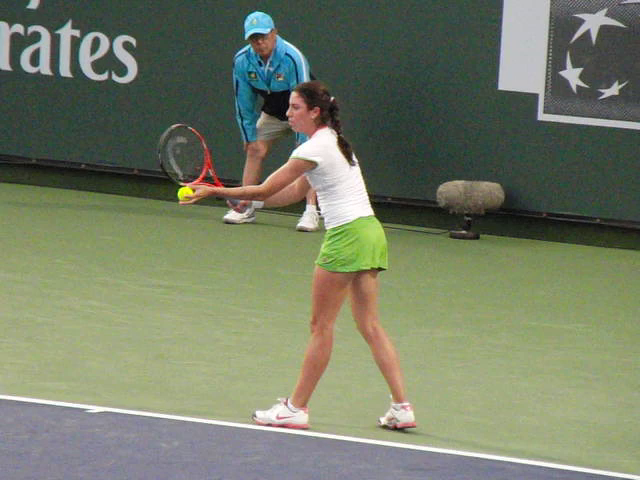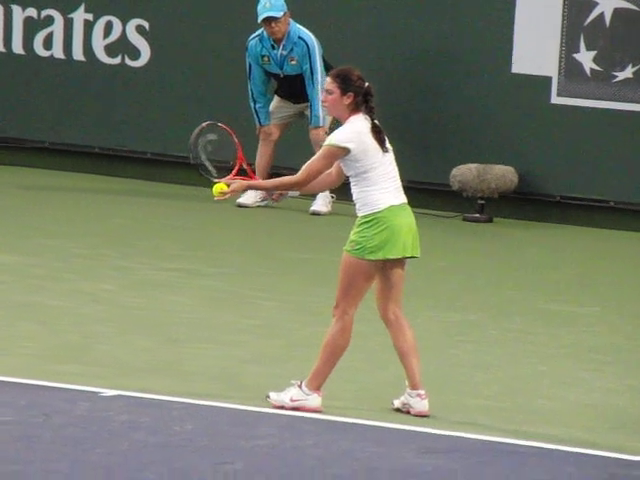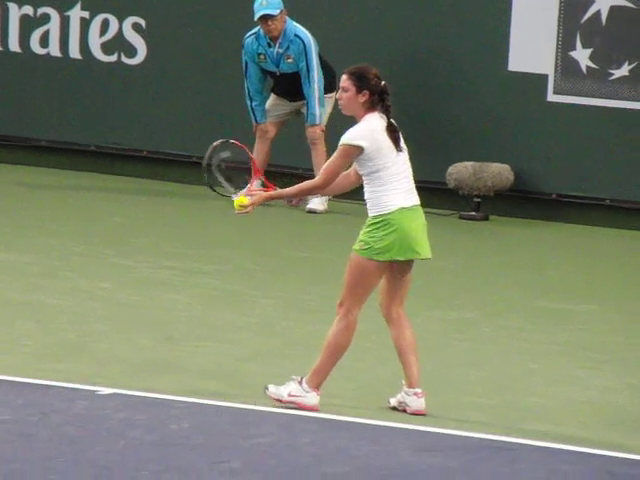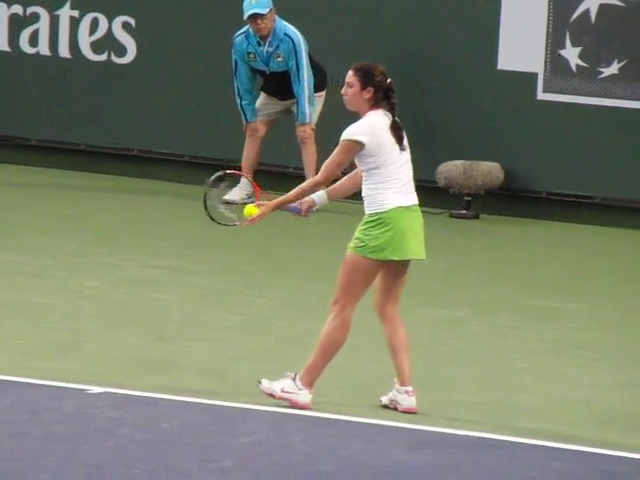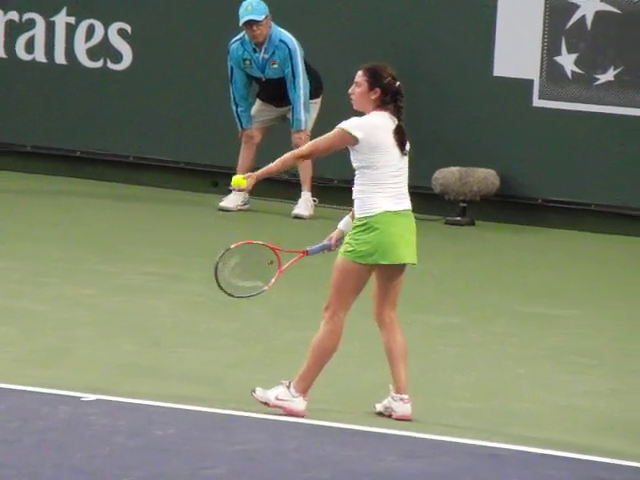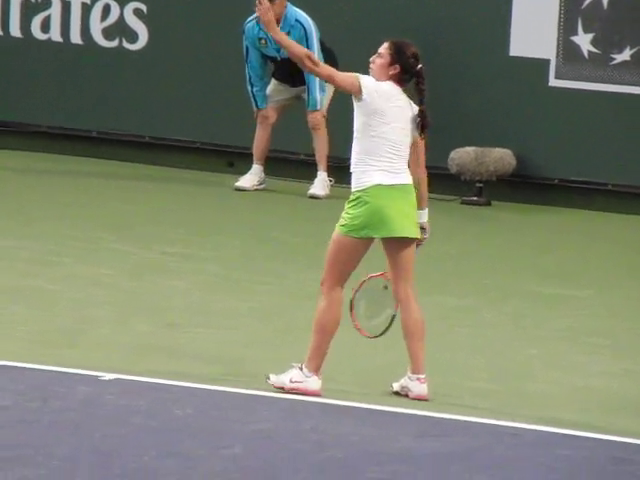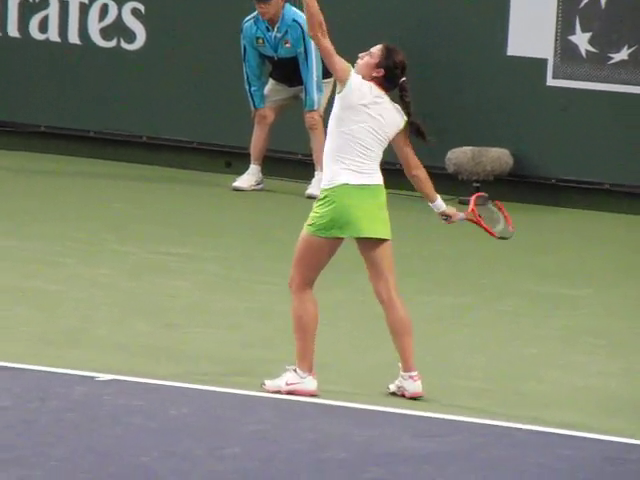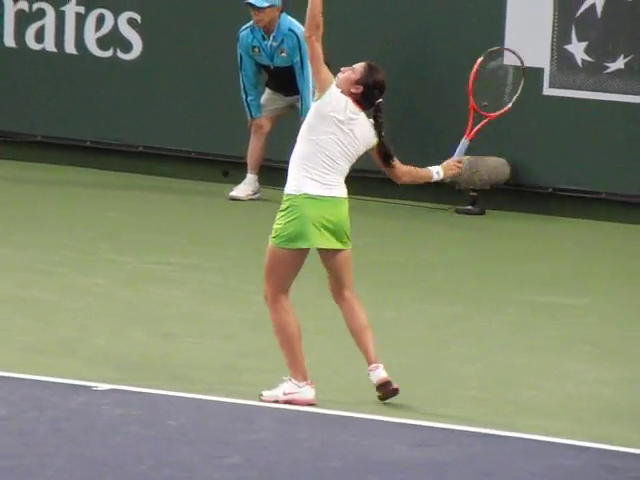
dt=0.7s
person 1, frame 1
left shoulder: (313, 148)
right shoulder: (333, 140)
left elbow: (265, 190)
right elbow: (295, 191)
left wrist: (213, 190)
right wrist: (251, 201)
left hip: (347, 236)
right hip: (369, 232)
left knee: (320, 325)
right knee: (369, 325)
left ankle: (295, 408)
right ankle: (401, 408)
person 1, frame 2
left shoulder: (347, 135)
right shoulder: (369, 126)
left elbow: (300, 179)
right elbow: (333, 178)
left wrist: (248, 184)
right wrist: (289, 188)
left hip: (377, 224)
right hip: (400, 219)
left knee: (343, 311)
right knee: (391, 311)
left ankle: (309, 391)
right ankle: (416, 394)
person 1, frame 3
left shoulder: (359, 134)
right shoulder: (385, 125)
left elbow: (320, 182)
right elbow: (352, 177)
left wrist: (268, 196)
right wrist: (305, 193)
left hip: (387, 224)
right hip: (410, 220)
left knee: (347, 309)
right knee: (393, 310)
left ankle: (308, 388)
right ankle: (413, 393)
person 1, frame 4
left shoulder: (361, 129)
right shoulder: (389, 123)
left elbow: (321, 178)
left wrist: (275, 205)
right wrist: (317, 200)
left hip: (383, 222)
right hip: (408, 219)
left knee: (341, 307)
right knee: (388, 309)
left ankle: (301, 385)
right ankle: (404, 391)
person 1, frame 5
left shoulder: (361, 125)
right shoulder: (394, 128)
left elbow: (303, 153)
left wrist: (257, 174)
right wrist: (345, 225)
left hip: (375, 226)
right hip: (401, 224)
left knee: (334, 312)
right knee: (386, 315)
left ankle: (296, 393)
right ankle: (400, 398)
person 1, frame 6
left shoulder: (370, 89)
right shoulder: (414, 110)
left elbow: (314, 64)
right elbow: (418, 169)
right wrist: (422, 215)
left hip: (371, 198)
right hip: (403, 198)
left knee: (331, 286)
right knee: (404, 292)
left ankle: (309, 374)
right ankle: (417, 379)
person 1, frame 7
left shoulder: (353, 87)
right shoulder: (395, 116)
left elbow: (319, 34)
right elbow: (413, 169)
right wrist: (440, 205)
left hip: (339, 197)
right hip: (372, 199)
left knee: (300, 284)
right knee: (387, 292)
left ankle: (303, 374)
right ankle: (410, 377)
person 1, frame 8
left shoulder: (330, 99)
right shoulder: (369, 130)
left elbow: (313, 37)
right elbow: (399, 173)
right wrist: (439, 171)
left hip: (302, 206)
right hip: (336, 207)
left knee: (275, 294)
right knee: (345, 294)
left ankle: (299, 384)
right ankle: (377, 368)
person 2, frame 1
left shoulder: (292, 58)
right shoulder: (242, 61)
right elbow: (244, 102)
left wrist: (305, 139)
right wrist: (249, 136)
right hip: (272, 112)
right knee: (254, 151)
left ankle: (311, 212)
right ankle: (245, 207)
person 2, frame 2
left shoulder: (305, 41)
right shoulder: (255, 44)
left elbow: (316, 83)
right elbow: (257, 85)
left wrist: (317, 122)
right wrist: (262, 119)
left hip: (317, 94)
right hip: (285, 95)
left knee: (318, 137)
right knee: (266, 134)
left ankle: (324, 196)
right ankle: (259, 191)
person 2, frame 3
left shoulder: (302, 39)
right shoulder: (251, 42)
left elbow: (313, 81)
right elbow: (253, 83)
left wrist: (315, 120)
right wrist: (259, 118)
left hip: (317, 90)
right hip: (282, 93)
left knee: (314, 136)
right knee: (263, 133)
left ankle: (320, 194)
person 2, frame 4
left shoulder: (291, 38)
right shoulder: (241, 41)
left elbow: (302, 80)
right elbow: (243, 82)
left wrist: (304, 119)
right wrist: (249, 117)
left hip: (307, 88)
right hip: (272, 91)
left knee: (304, 135)
right knee: (253, 131)
right ankle: (244, 186)
person 2, frame 5
left shoulder: (287, 44)
right shoulder: (237, 48)
left elbow: (298, 87)
right elbow: (239, 88)
left wrist: (299, 127)
right wrist: (245, 124)
left hip: (303, 95)
right hip: (268, 97)
left knee: (300, 141)
right knee: (249, 138)
left ankle: (306, 198)
right ankle: (240, 194)
person 2, frame 6
left shoulder: (302, 24)
right shoulder: (251, 27)
right elbow: (254, 68)
left wrist: (315, 107)
right wrist: (260, 104)
left hip: (318, 76)
right hip: (283, 77)
left knee: (316, 121)
right knee: (264, 117)
left ankle: (322, 178)
right ankle: (257, 173)
person 2, frame 7
left shoulder: (299, 24)
right shoulder: (250, 27)
left elbow: (311, 66)
right elbow: (251, 68)
left wrist: (312, 107)
right wrist: (258, 104)
left hip: (315, 77)
right hip: (280, 78)
left knee: (313, 121)
right knee: (262, 117)
left ankle: (319, 178)
right ankle: (254, 173)
person 2, frame 8
left shoulder: (295, 33)
right shoulder: (246, 35)
left elbow: (306, 75)
right elbow: (248, 76)
left wrist: (308, 115)
right wrist: (254, 113)
left hip: (308, 86)
right hip: (277, 88)
right knee: (258, 127)
right ankle: (251, 182)
